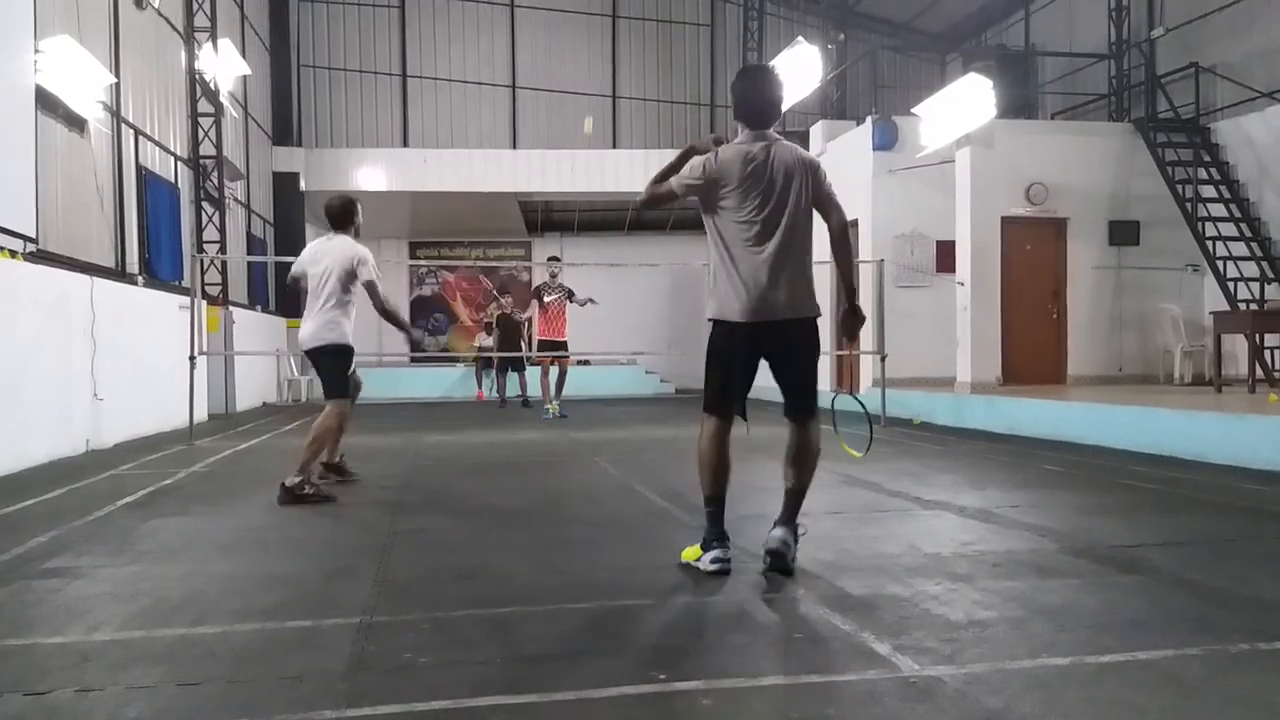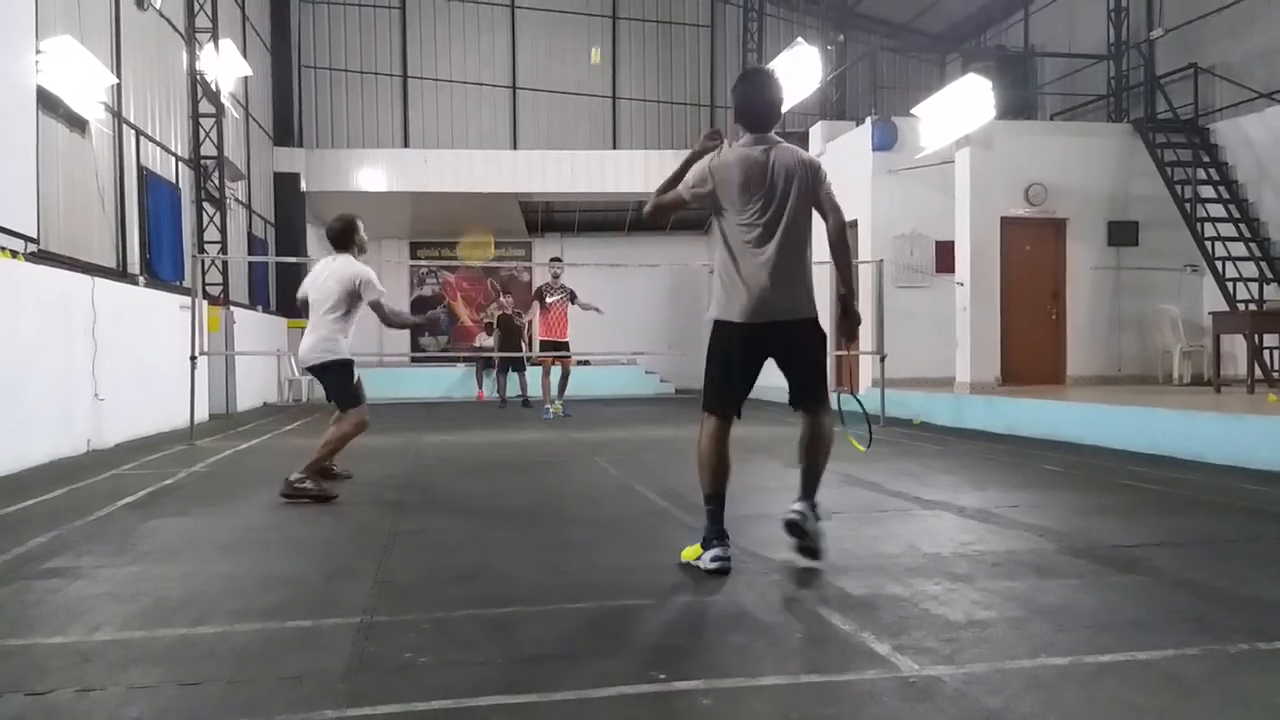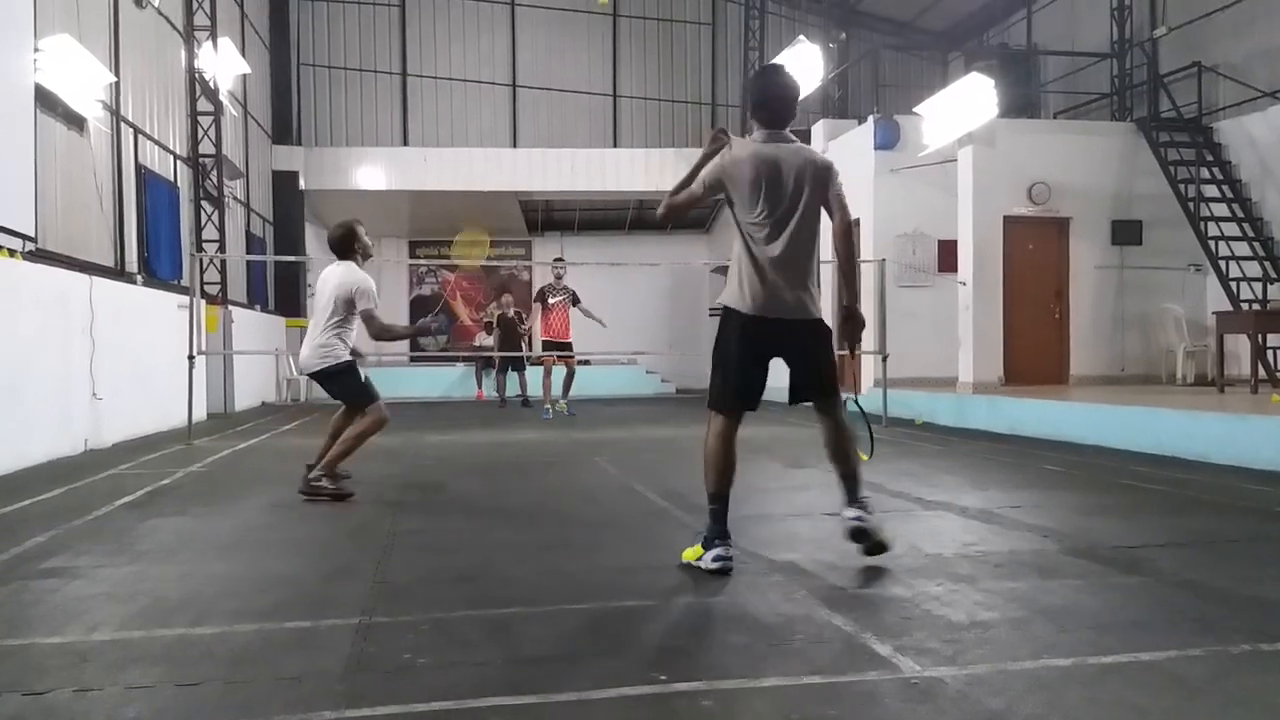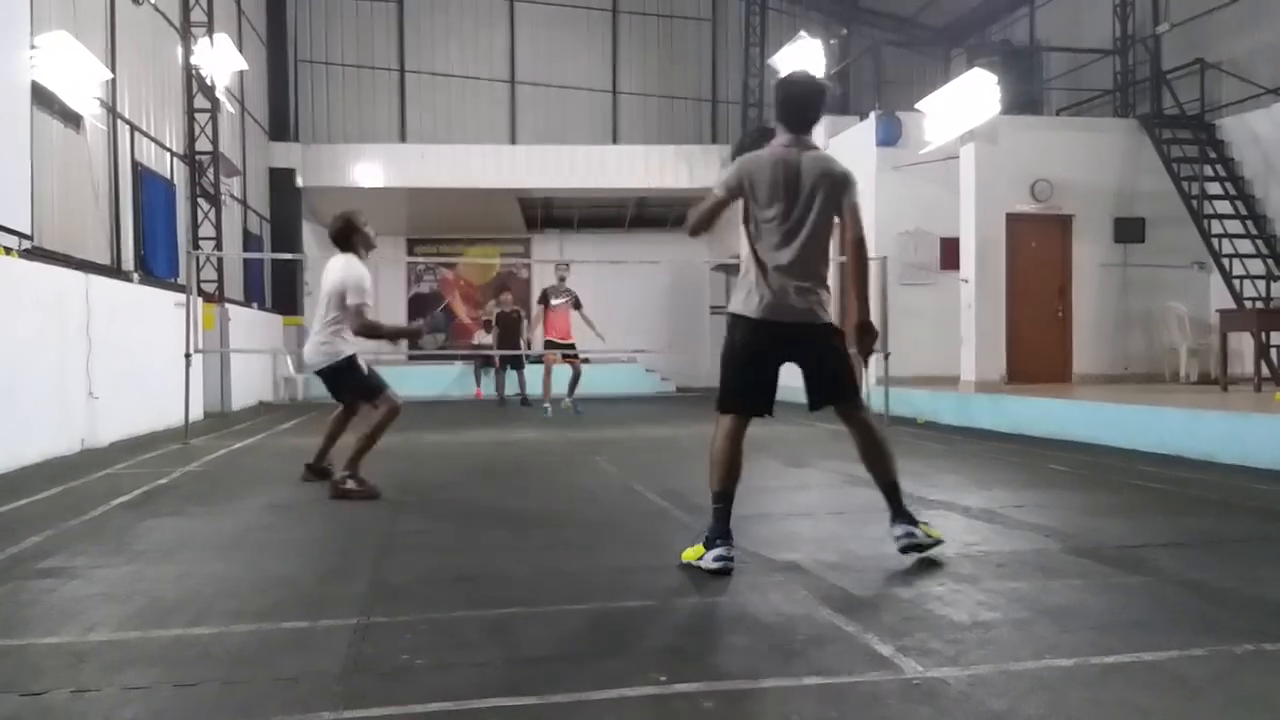
dt=0.1s
person 1, frame 1
left shoulder: (715, 163)
right shoulder: (804, 163)
left elbow: (647, 199)
right elbow: (839, 228)
left wrist: (688, 154)
right wrist: (851, 300)
left hip: (735, 313)
right hip: (795, 312)
left knee: (716, 421)
right knee: (803, 420)
left ankle: (714, 541)
right ankle: (786, 523)
person 1, frame 2
left shoulder: (718, 167)
right shoulder: (805, 165)
left elbow: (654, 209)
right elbow: (837, 228)
left wrist: (694, 156)
right wrist: (847, 299)
left hip: (736, 315)
right hip: (796, 313)
left knee: (715, 420)
right knee: (817, 410)
left ankle: (714, 540)
right ankle: (805, 503)
person 1, frame 3
left shoulder: (729, 162)
right shoulder: (817, 165)
left elbow: (668, 210)
right elbow: (844, 230)
left wrist: (709, 158)
right wrist: (851, 303)
left hip: (745, 310)
right hip: (799, 312)
left knee: (723, 420)
right knee: (831, 409)
left ankle: (717, 541)
right ankle: (855, 507)
person 1, frame 4
left shoulder: (751, 165)
right shoulder: (837, 172)
left elbow: (695, 225)
right elbow: (856, 241)
left wrist: (733, 182)
right wrist: (863, 315)
left hip: (757, 314)
right hip: (813, 315)
left knee: (731, 420)
right knee: (855, 414)
left ankle: (718, 540)
right ankle: (903, 520)
person 2, frame 1
left shoulder: (313, 248)
right shoulder: (358, 253)
left elbow: (293, 279)
right elbow: (381, 304)
right wrist: (410, 331)
left hip: (310, 336)
right hip: (331, 338)
left knee: (349, 389)
right knee: (337, 406)
left ankle: (332, 460)
right ankle: (296, 481)
person 2, frame 2
left shoulder: (320, 268)
right shoulder: (360, 273)
left elbow: (302, 305)
right elbow: (388, 318)
right wrist: (421, 320)
left hip: (310, 351)
right hip: (331, 352)
left knee: (351, 404)
right knee: (357, 418)
left ankle: (324, 464)
right ankle: (302, 478)
person 2, frame 3
left shoulder: (329, 273)
right shoulder: (360, 280)
right elbow: (376, 331)
left wrist: (349, 348)
right wrist: (415, 330)
left hip: (312, 356)
right hip: (330, 357)
left knee: (356, 405)
right knee: (375, 415)
left ankle: (320, 466)
right ankle: (319, 474)
person 2, frame 4
left shoulder: (336, 264)
right shoulder: (357, 273)
right elbow: (361, 326)
left wrist: (390, 332)
right wrist: (404, 332)
left hip: (318, 352)
right hip: (335, 353)
left knee: (351, 405)
right knee: (389, 404)
left ankle: (318, 466)
right ankle: (346, 474)
